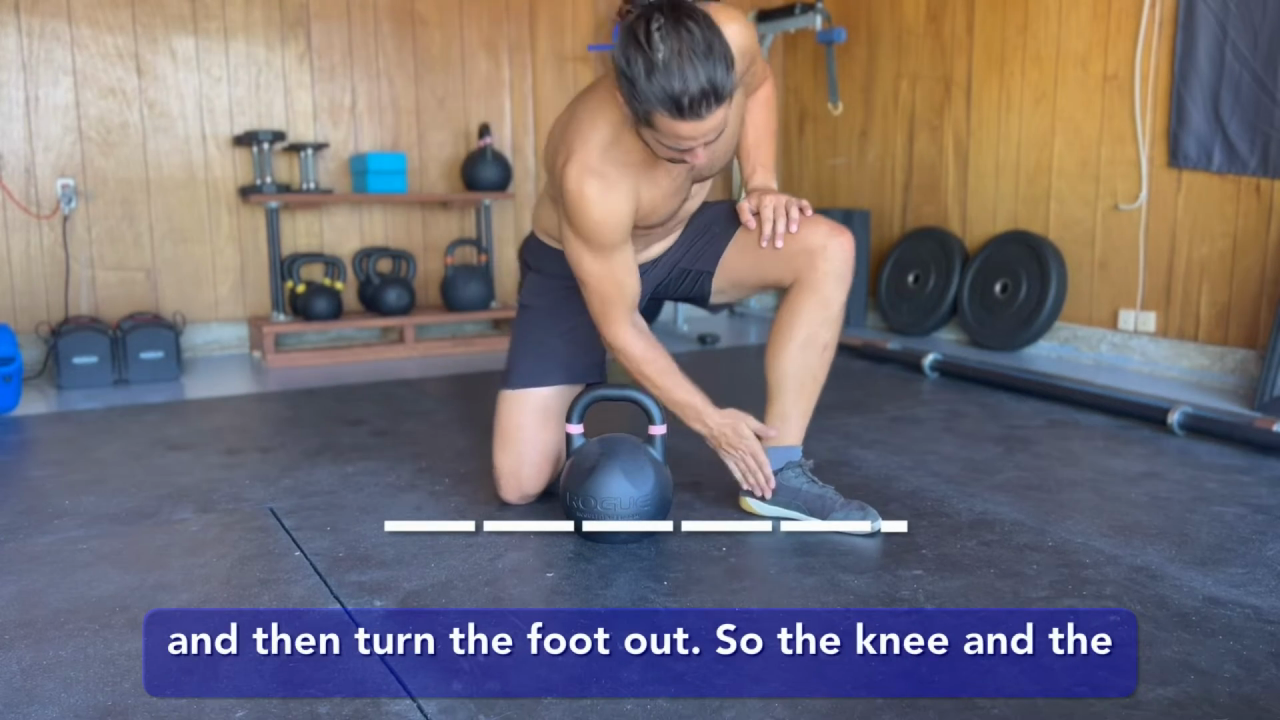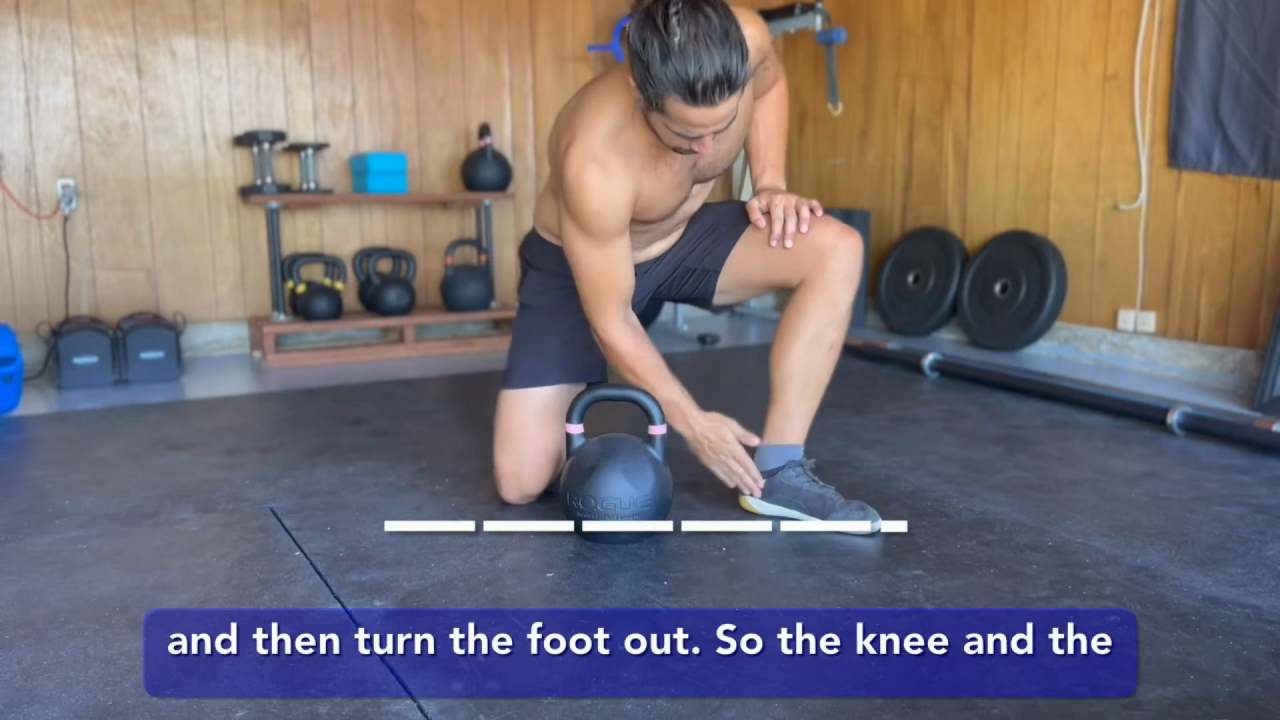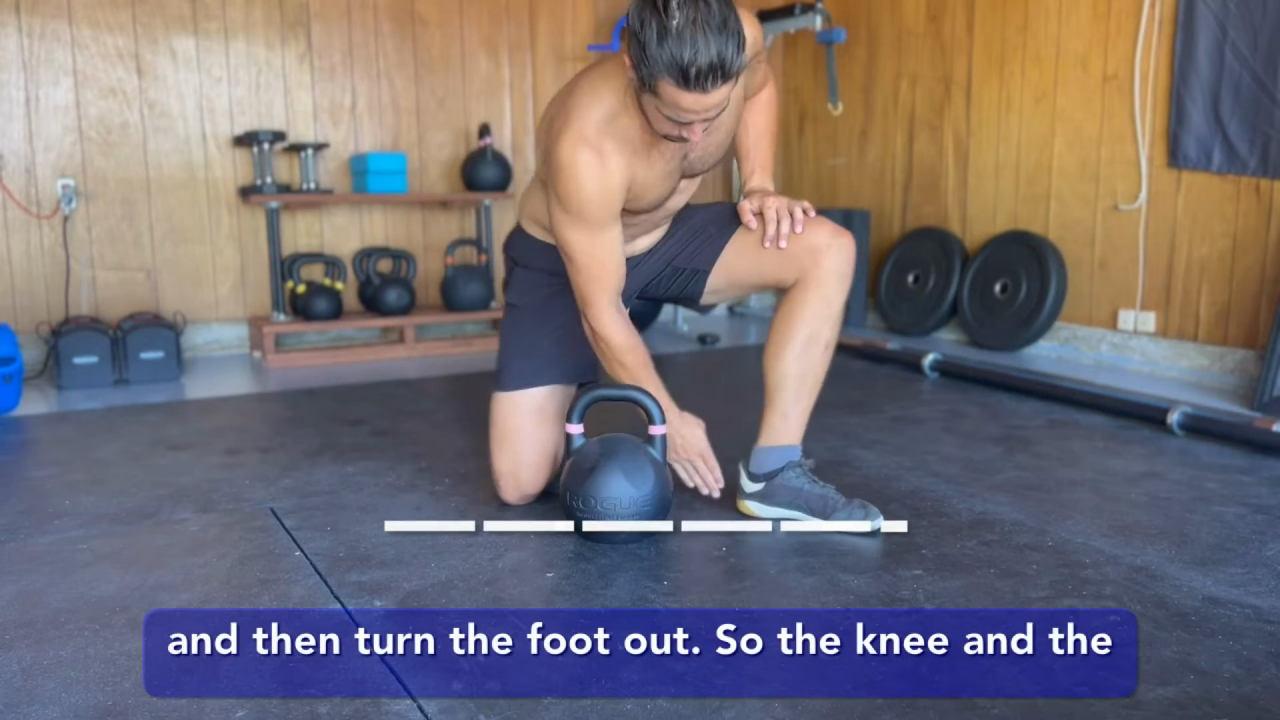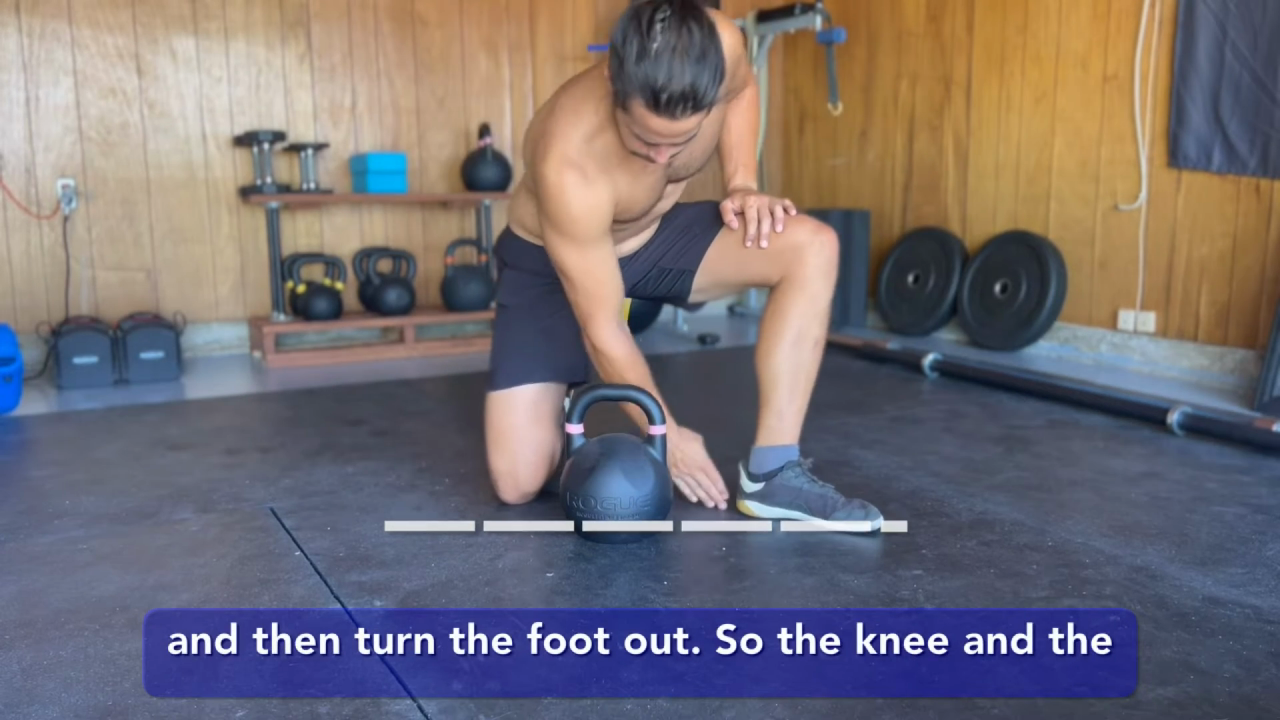
dt=0.2s
person 1, frame 1
right shoulder: (590, 174)
right elbow: (622, 329)
left wrist: (762, 184)
right wrist: (711, 423)
left hip: (683, 234)
right hip: (572, 271)
left knee: (828, 246)
right knee: (520, 485)
left ankle: (780, 470)
right ankle: (572, 416)
person 1, frame 2
right shoulder: (594, 158)
right elbow: (610, 322)
left wrist: (771, 184)
right wrist: (694, 425)
left hip: (685, 235)
right hip: (573, 269)
left knee: (836, 248)
right knee: (521, 485)
left ankle: (777, 470)
right ankle: (570, 413)
person 1, frame 3
right shoulder: (587, 145)
right elbow: (601, 314)
left wrist: (760, 186)
right wrist: (669, 421)
left hip: (668, 233)
right hip: (557, 266)
left knee: (828, 248)
right knee: (519, 485)
left ankle: (772, 472)
right ankle: (558, 414)
person 1, frame 4
left shoulder: (719, 45)
right shoulder: (570, 162)
right elbow: (603, 332)
left wrist: (742, 184)
right wrist: (667, 435)
left hip: (654, 234)
right hip: (547, 265)
left knee: (811, 245)
right knee: (518, 484)
left ankle: (771, 472)
right ankle: (555, 408)
